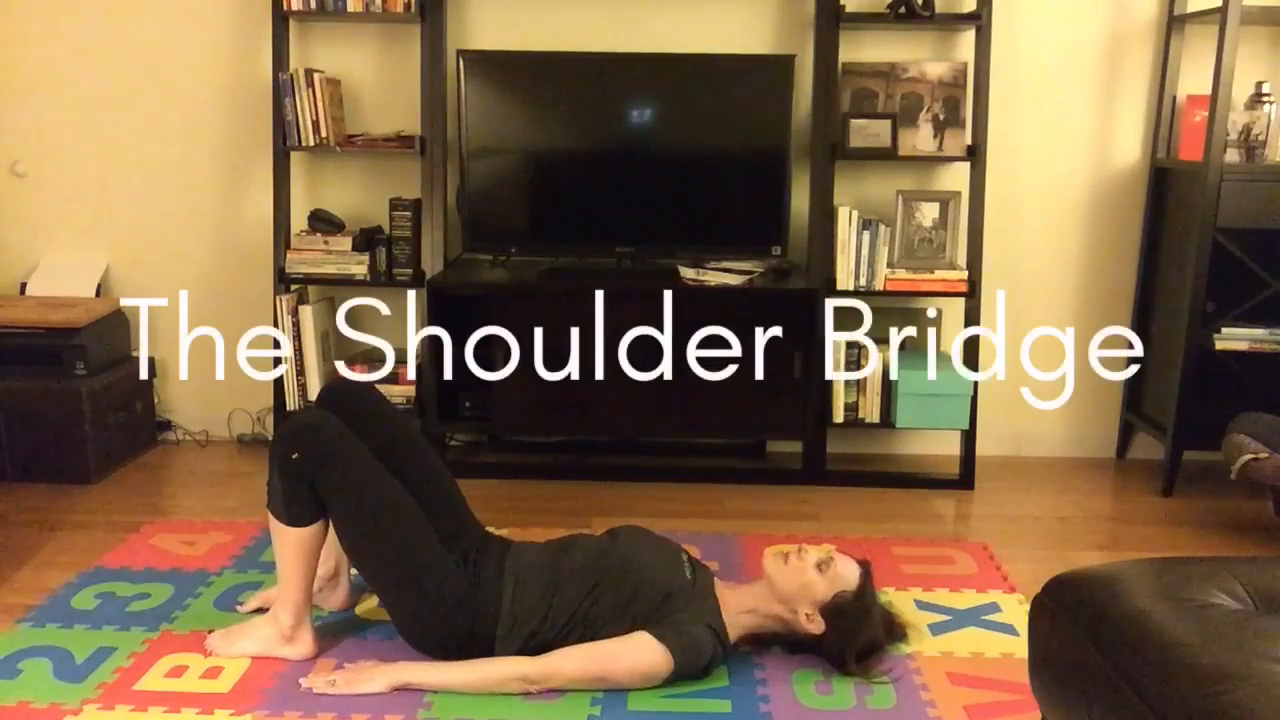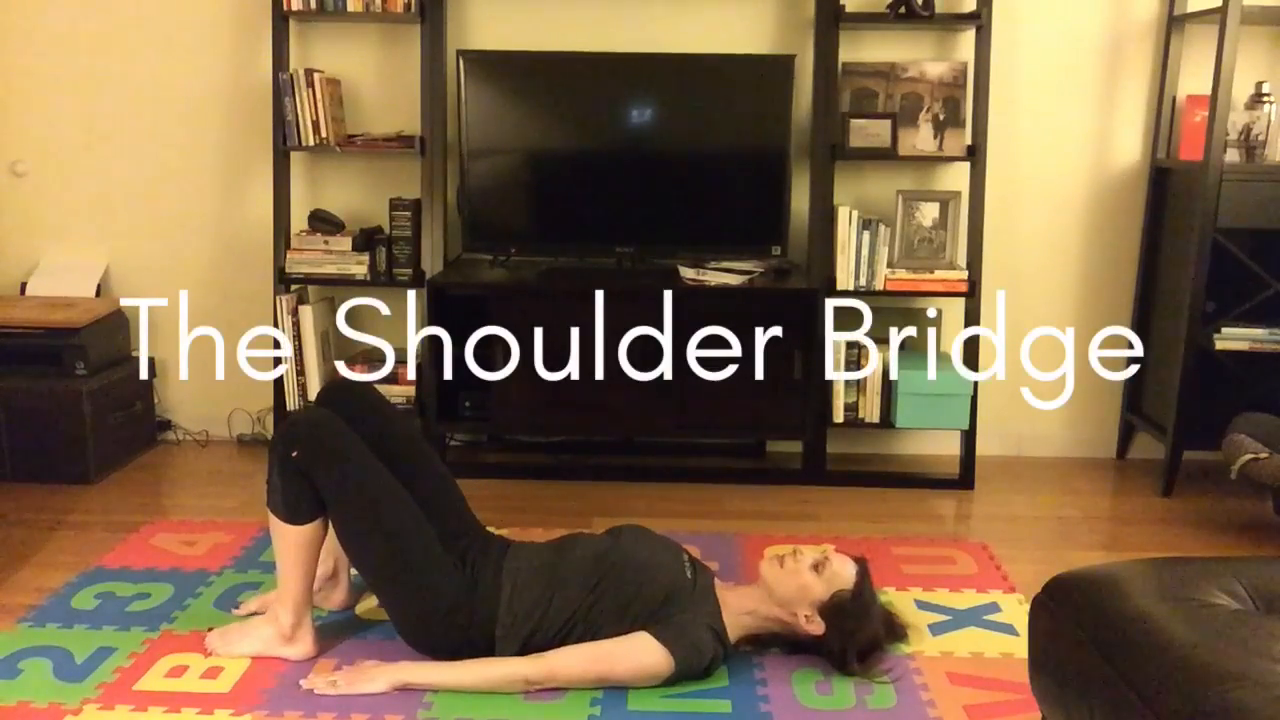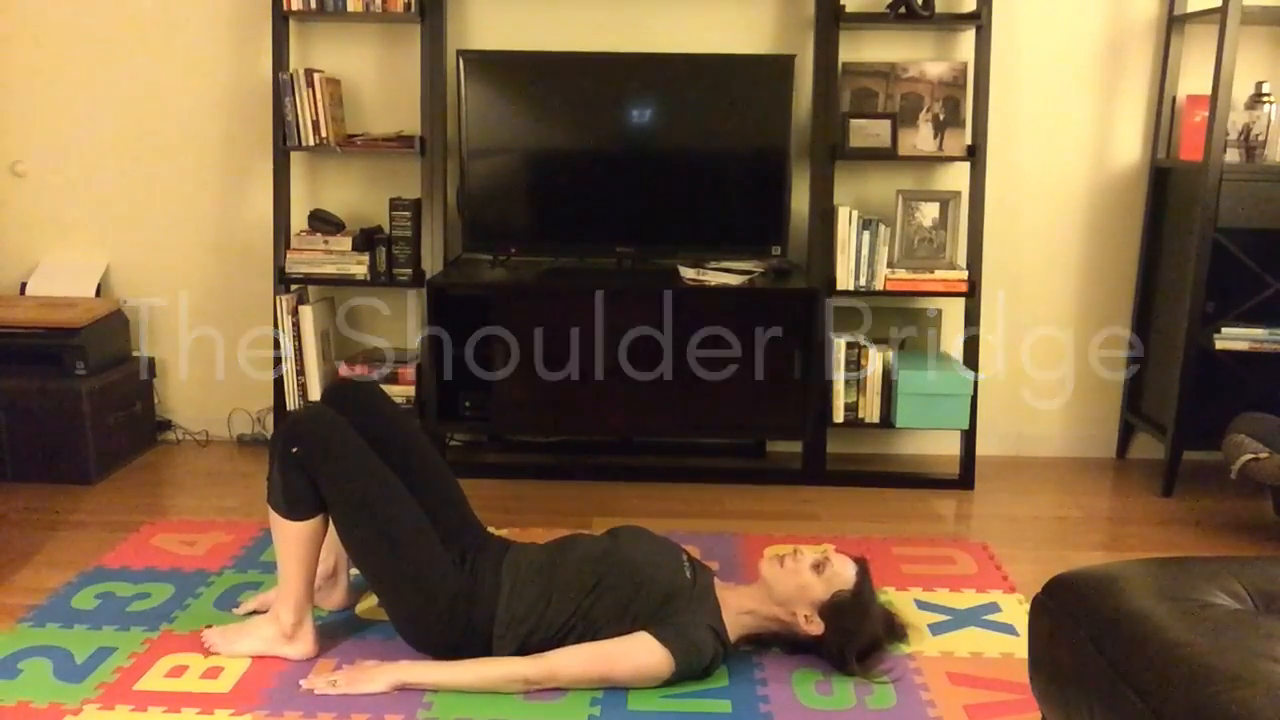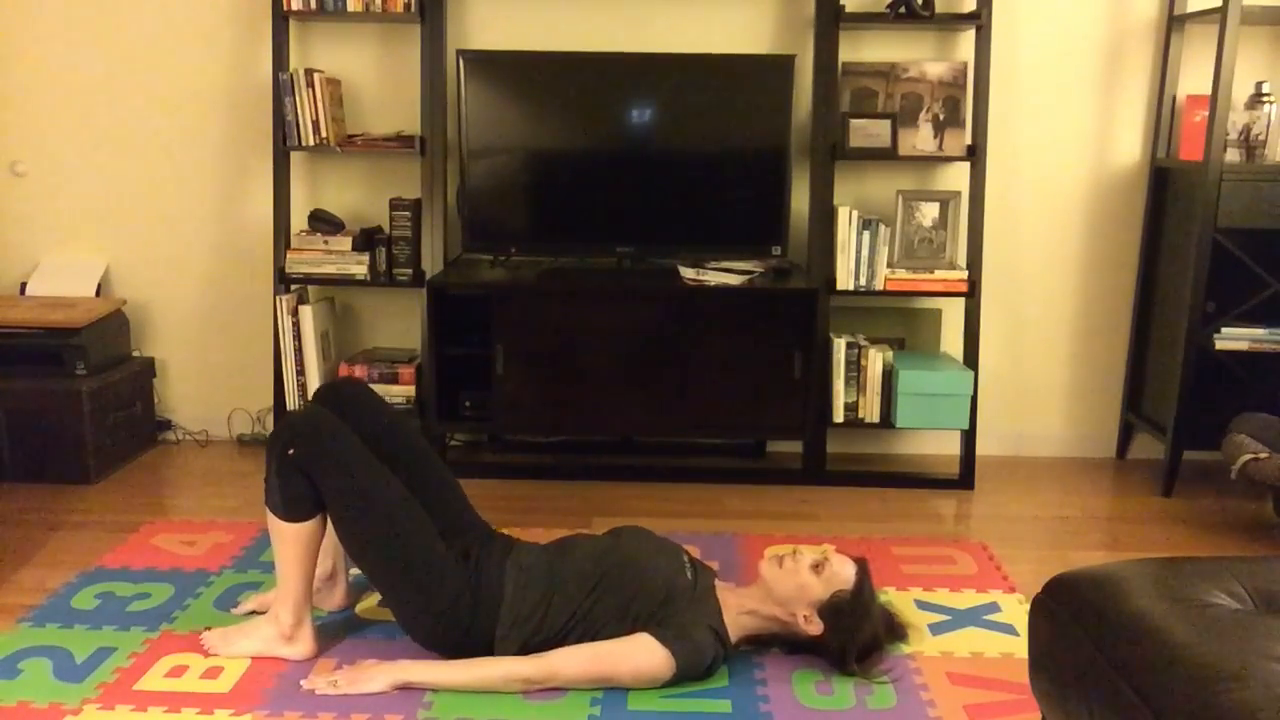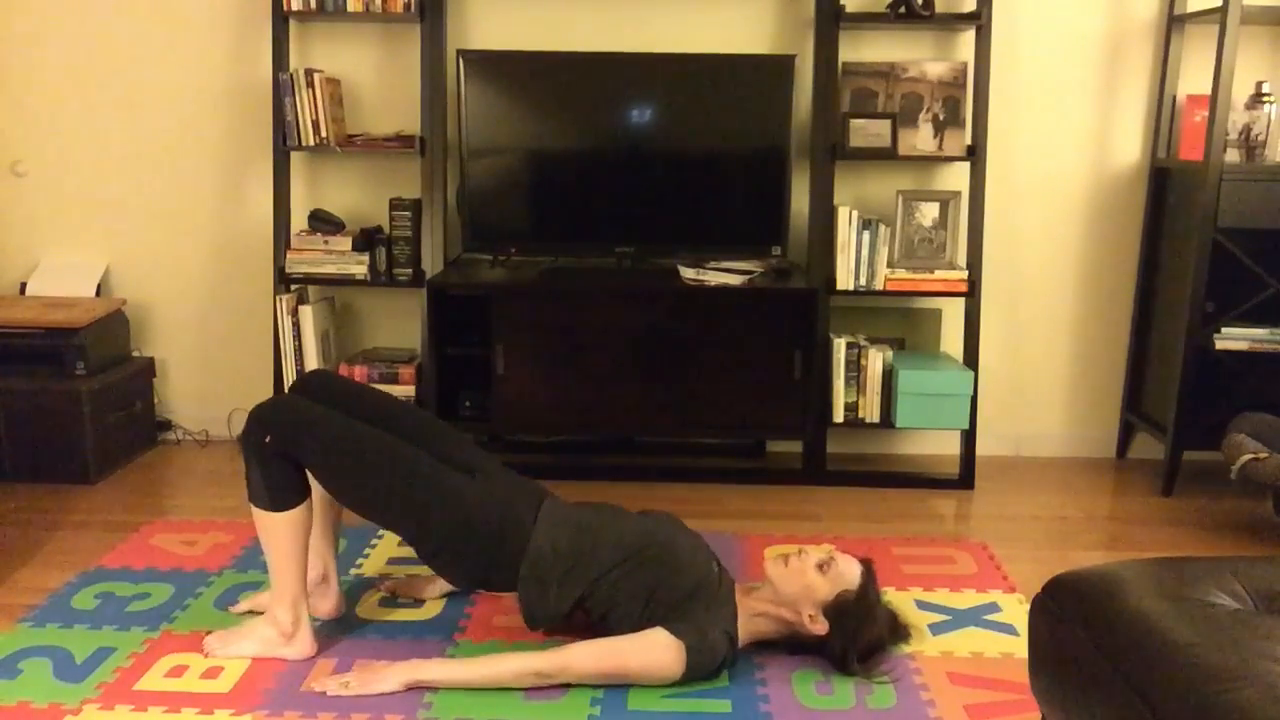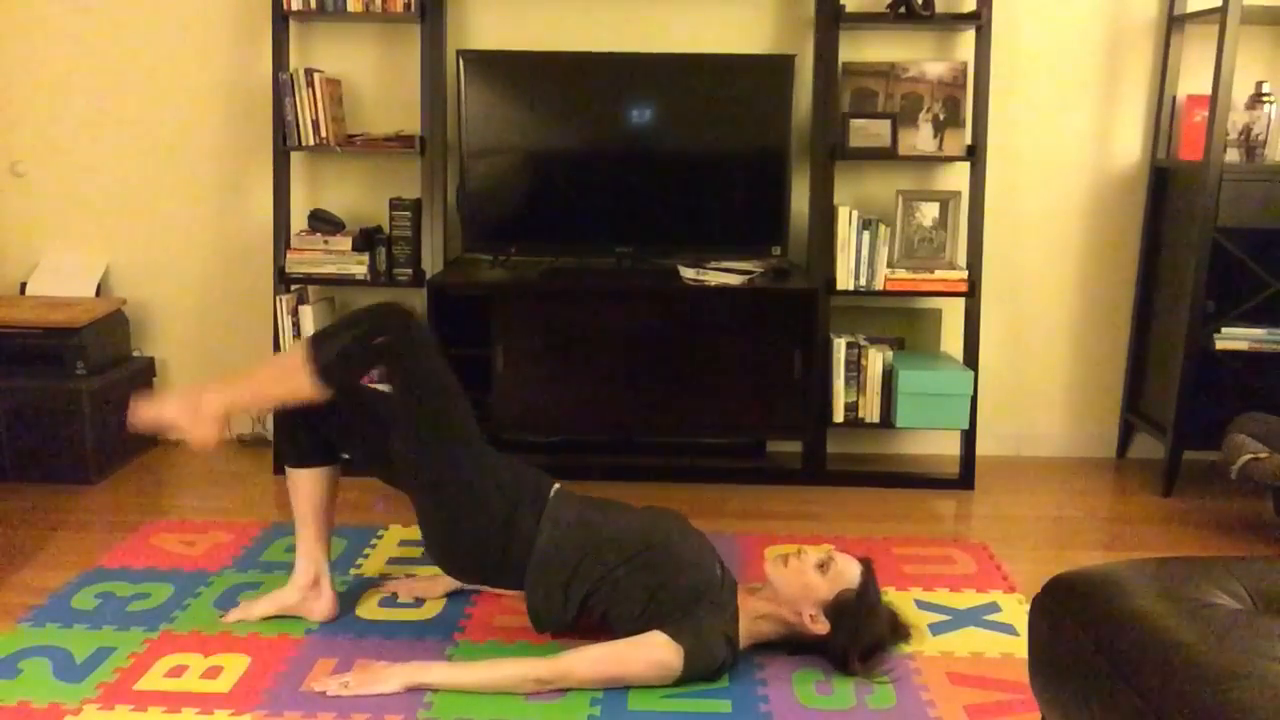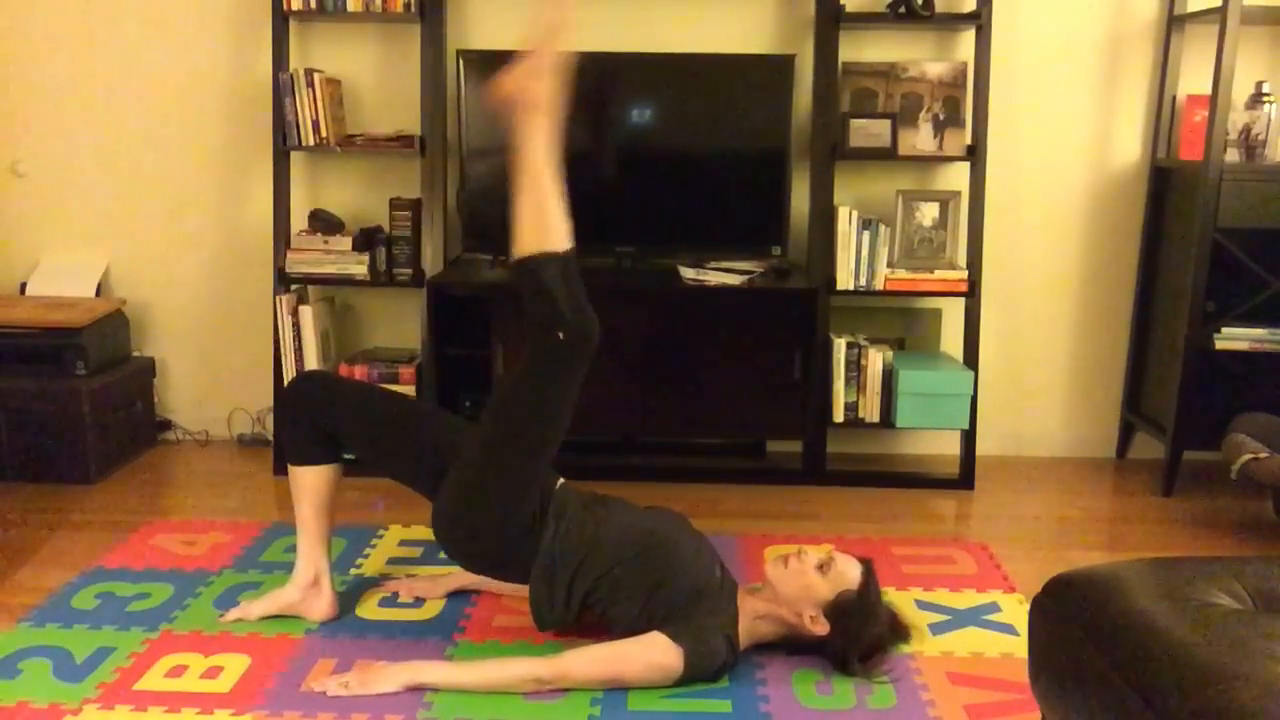
dt=0.7s
person 1, frame 1
left shoulder: (695, 641)
right shoulder: (701, 586)
left elbow: (539, 675)
left wrist: (393, 677)
left hip: (458, 614)
right hip: (485, 559)
left knee: (306, 437)
right knee: (346, 398)
left ankle: (288, 629)
right ankle: (329, 578)
person 1, frame 2
left shoulder: (696, 643)
right shoulder: (701, 583)
left elbow: (537, 674)
left wrist: (394, 677)
left hip: (457, 610)
right hip: (482, 560)
left knee: (305, 438)
right knee: (345, 398)
left ankle: (288, 629)
right ankle: (329, 579)
person 1, frame 3
left shoulder: (695, 643)
right shoulder: (703, 585)
left elbow: (537, 673)
left wrist: (396, 675)
left hip: (457, 611)
right hip: (485, 558)
left knee: (305, 435)
right knee: (350, 397)
left ankle: (289, 627)
right ankle: (329, 576)
person 1, frame 4
left shoulder: (696, 644)
right shoulder: (705, 585)
left elbow: (538, 673)
left wrist: (398, 671)
left hip: (462, 605)
right hip: (488, 557)
left knee: (300, 439)
right knee: (340, 400)
left ankle: (288, 628)
right ankle: (327, 579)
person 1, frame 5
left shoulder: (705, 642)
right shoulder: (716, 586)
left elbow: (553, 668)
right elbow: (612, 564)
left wrist: (411, 671)
left hip: (491, 534)
right hip: (516, 503)
left knee: (273, 427)
right knee: (316, 390)
left ankle: (286, 626)
right ankle: (318, 582)
person 1, frame 6
left shoulder: (706, 643)
right shoulder: (714, 584)
left elbow: (550, 674)
left wrist: (407, 674)
left hip: (488, 530)
right hip: (521, 506)
left knee: (390, 328)
right knee: (312, 404)
left ankle: (213, 406)
right ankle: (310, 583)
person 1, frame 7
left shoulder: (708, 640)
right shoulder: (713, 583)
left elbow: (552, 673)
left wrist: (414, 673)
left hip: (497, 529)
right hip: (525, 517)
left knee: (565, 331)
right ankle: (311, 584)
